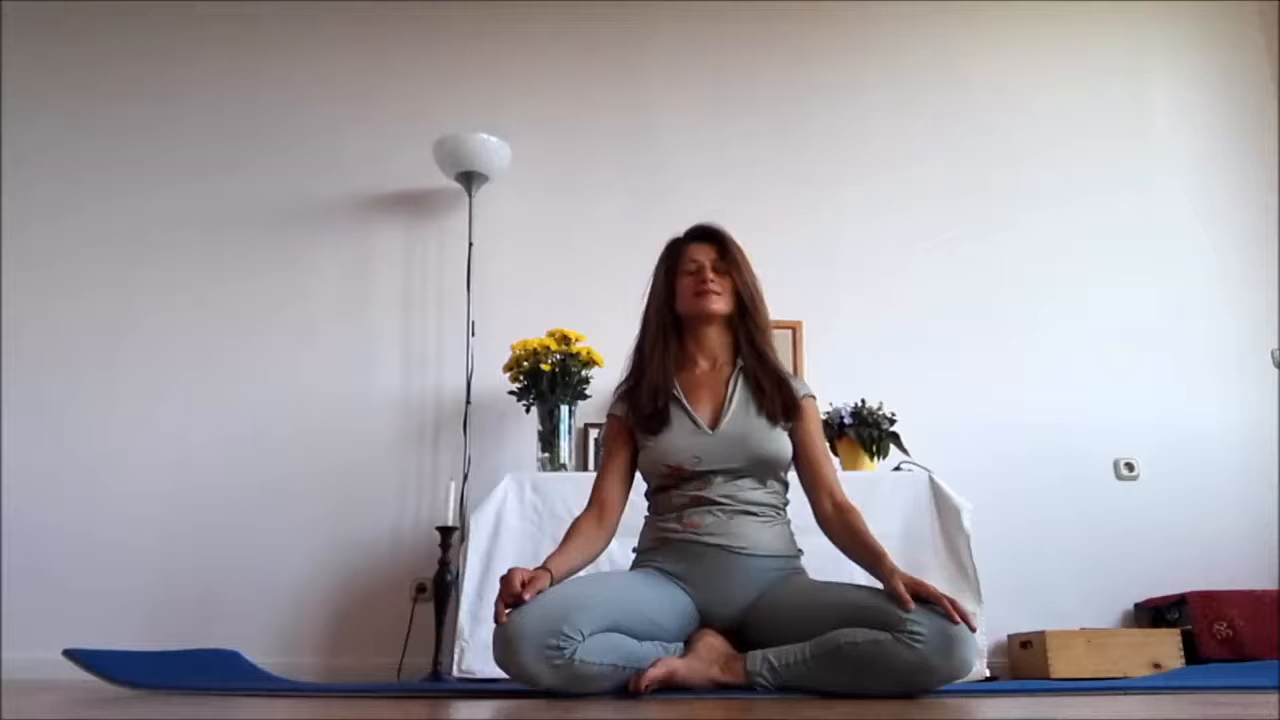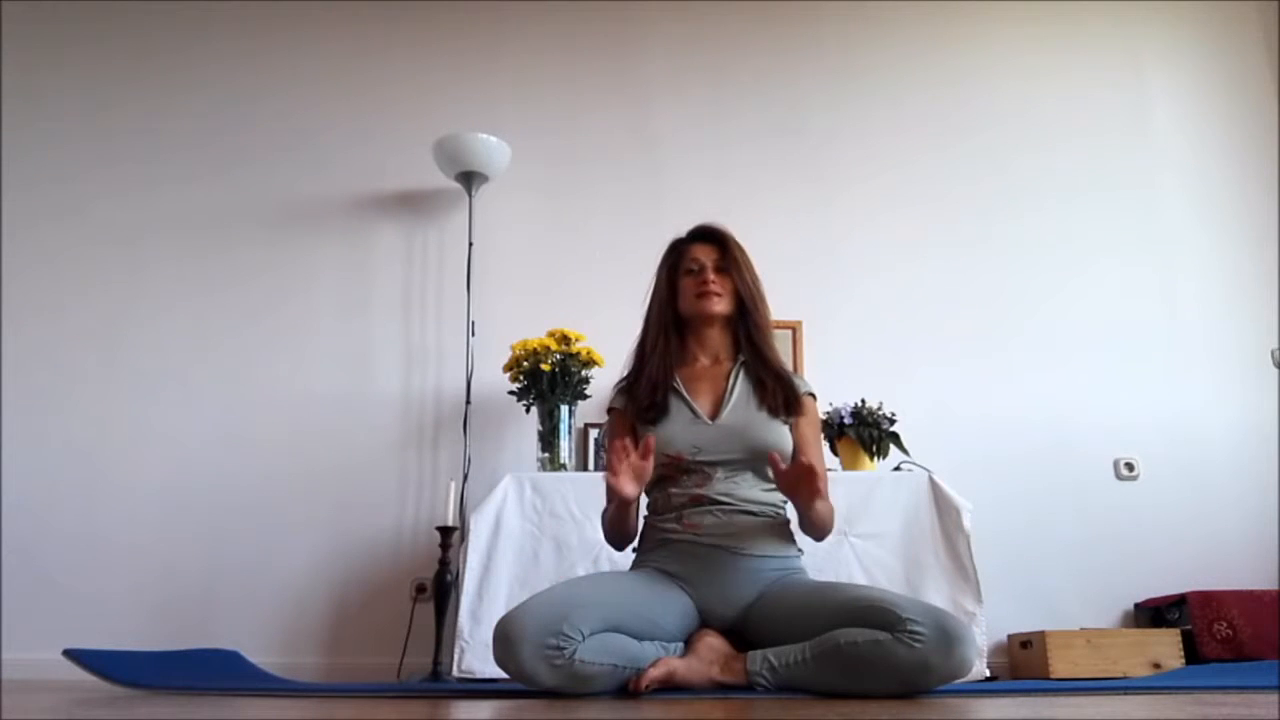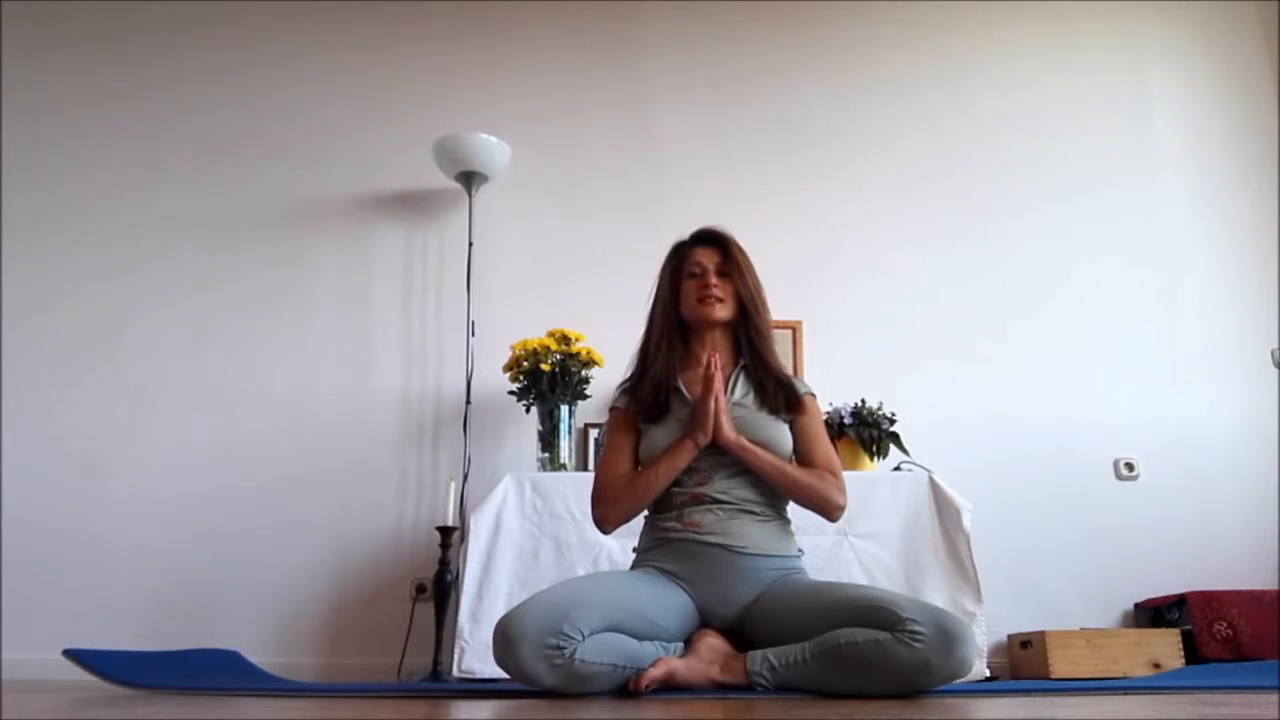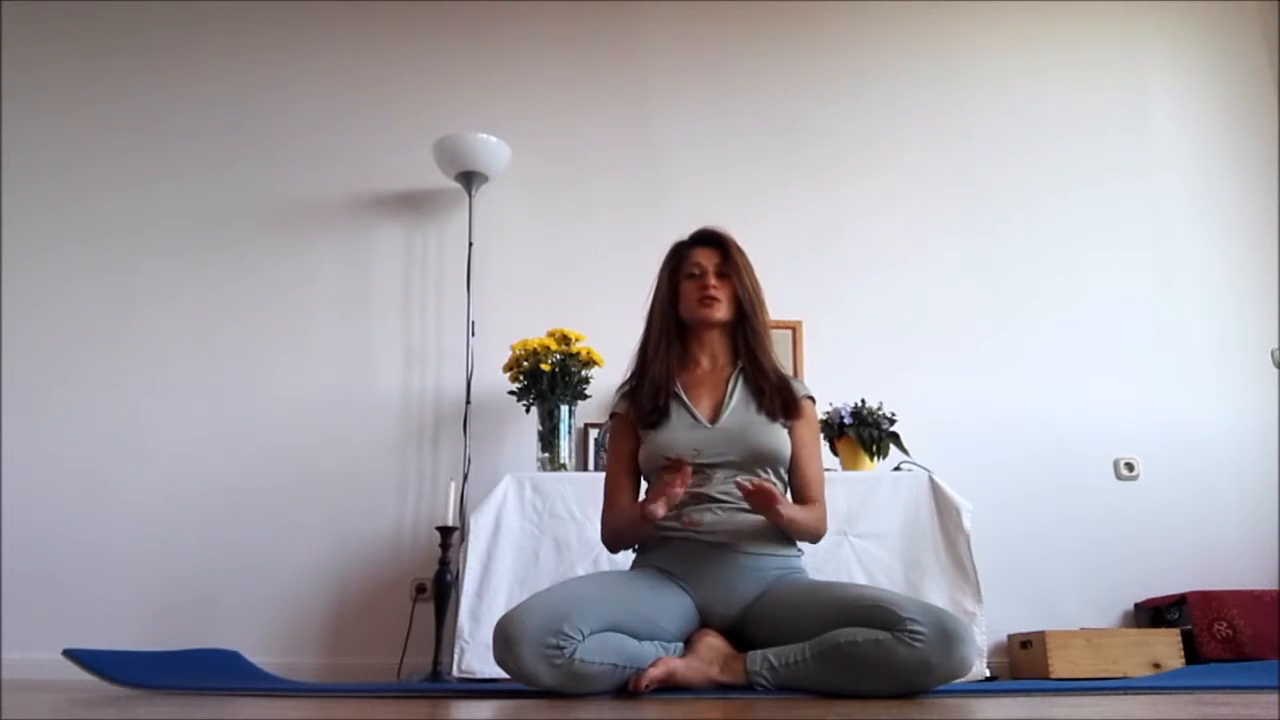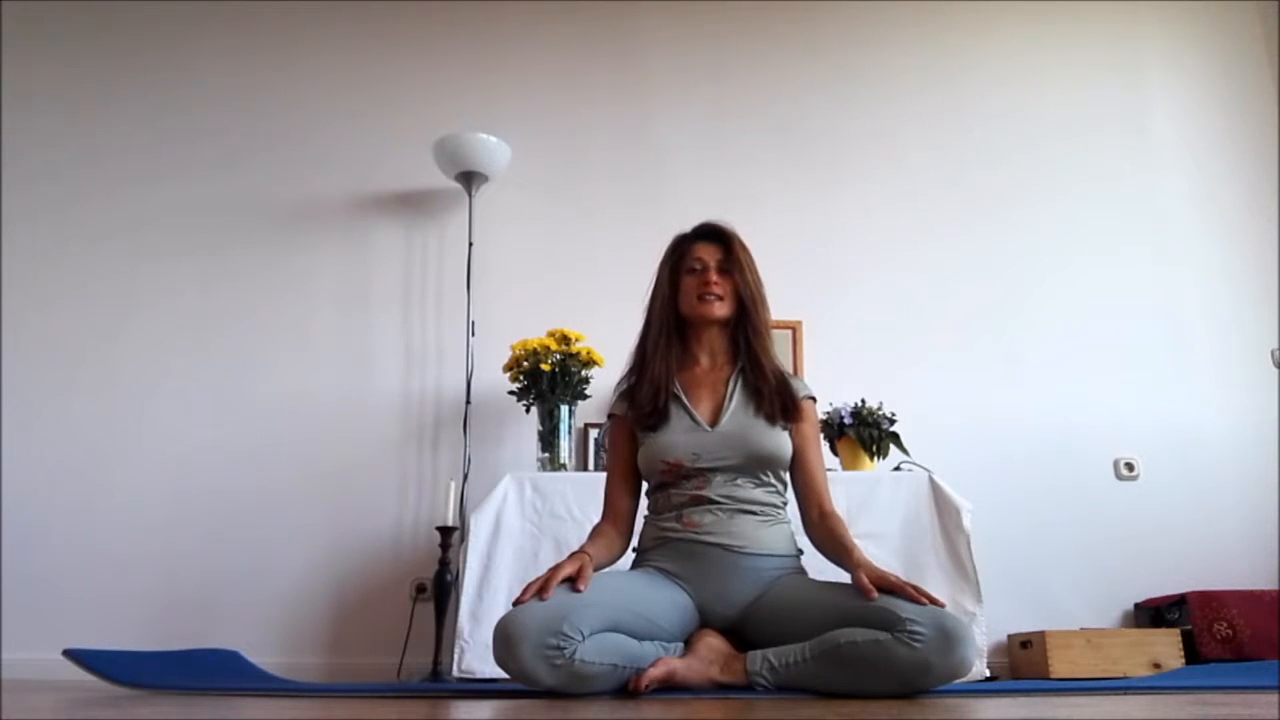
dt=1s
person 1, frame 1
left shoulder: (785, 391)
right shoulder: (636, 399)
left elbow: (832, 505)
right elbow: (602, 513)
left wrist: (890, 571)
right wrist: (546, 571)
left hip: (771, 578)
right hip: (667, 577)
left knee: (945, 644)
right knee: (524, 639)
left ankle: (728, 666)
right ankle: (715, 657)
person 1, frame 2
left shoulder: (786, 388)
right shoulder: (636, 396)
left elbow: (820, 523)
right elbow: (619, 533)
left wrist: (807, 499)
right wrist: (625, 499)
left hip: (771, 579)
right hip: (666, 580)
left knee: (945, 644)
right knee: (522, 641)
left ankle: (731, 665)
right ankle: (706, 655)
person 1, frame 3
left shoulder: (787, 391)
right shoulder: (638, 396)
left elbow: (832, 500)
right elbow: (607, 513)
left wrist: (734, 439)
right wrist: (692, 439)
left hip: (770, 578)
right hip: (667, 577)
left knee: (945, 643)
right knee: (522, 638)
left ankle: (729, 664)
right ankle: (707, 654)
person 1, frame 4
left shoulder: (787, 393)
right shoulder: (638, 400)
left elbow: (816, 519)
right elbow: (613, 532)
left wrist: (779, 509)
right wrist: (647, 512)
left hip: (771, 579)
right hip: (666, 579)
left knee: (944, 644)
right knee: (522, 639)
left ankle: (727, 664)
right ankle: (710, 657)
person 1, frame 5
left shoulder: (786, 392)
right shoulder: (637, 398)
left elbow: (819, 512)
right elbow: (617, 522)
left wrist: (858, 562)
right wrist: (585, 556)
left hip: (771, 579)
right hip: (666, 578)
left knee: (945, 643)
right knee: (523, 638)
left ankle: (731, 666)
right ankle: (718, 658)
